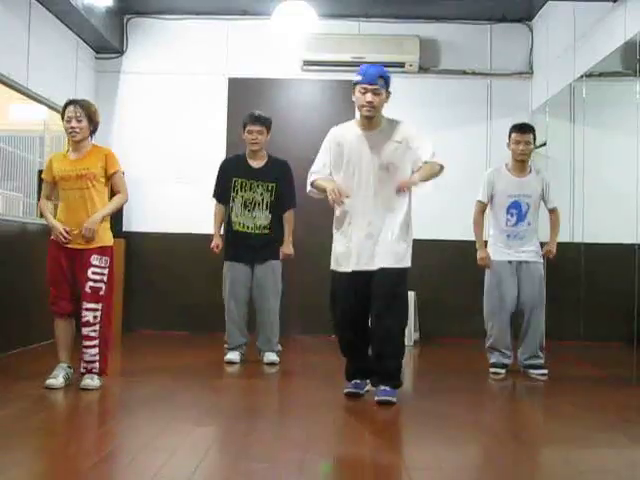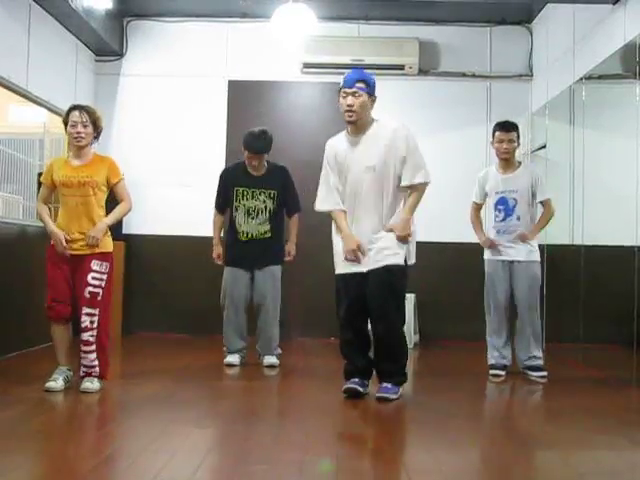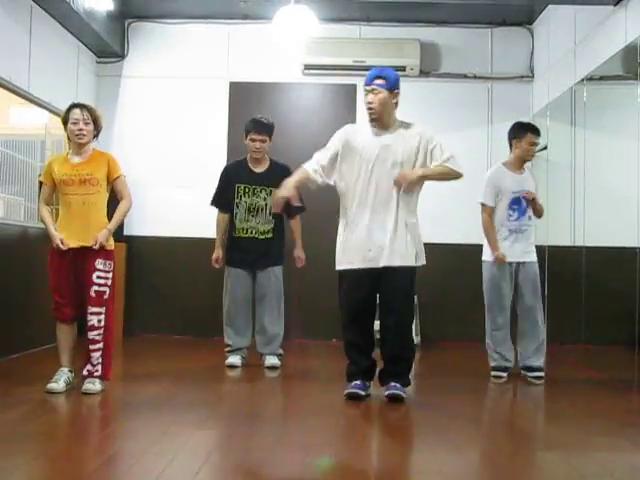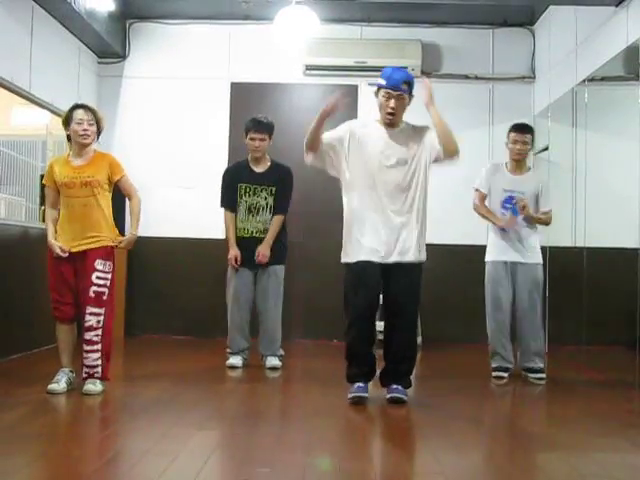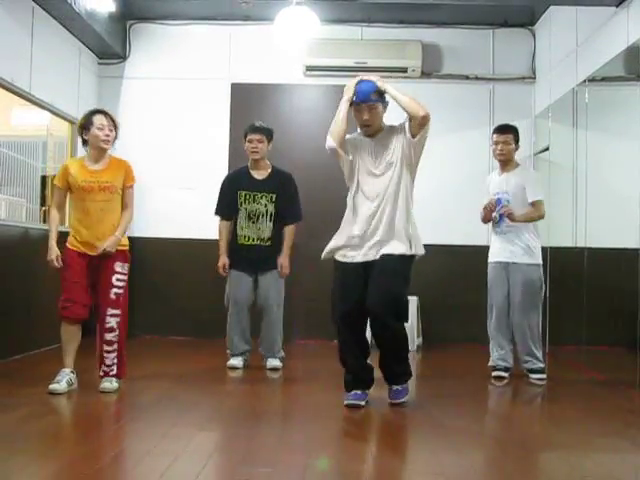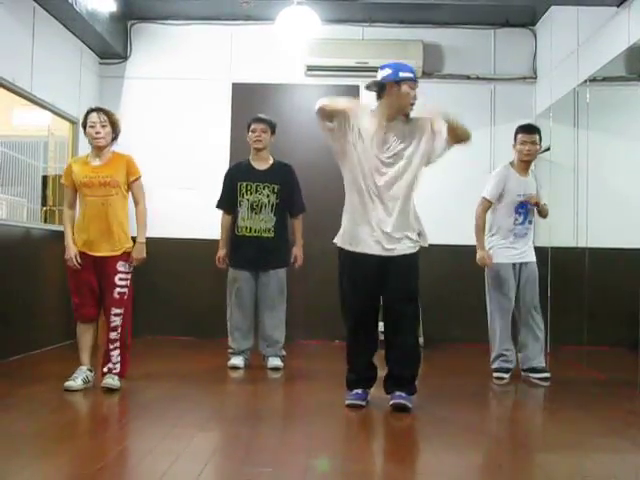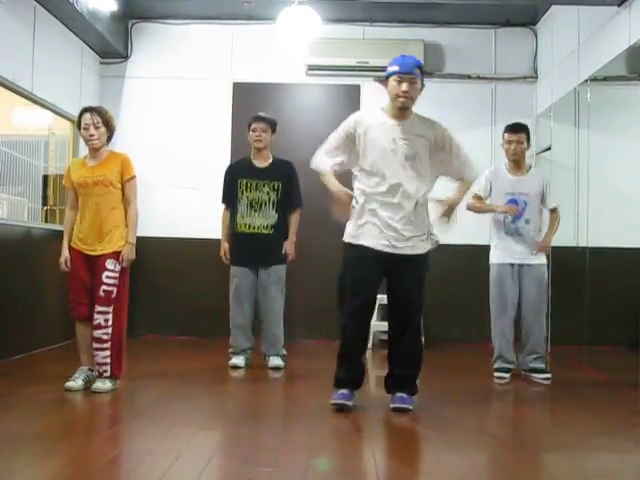
dt=0.4s
person 1, frame 1
left shoulder: (402, 132)
right shoulder: (338, 135)
left elbow: (435, 165)
right elbow: (314, 178)
left wrist: (415, 177)
right wrist: (327, 184)
left hip: (390, 244)
right hip: (349, 244)
left knee: (389, 313)
right knee: (348, 314)
left ankle: (387, 379)
right ankle: (358, 373)
person 1, frame 2
left shoulder: (395, 134)
right shoulder: (333, 146)
left elbow: (418, 180)
right elbow: (330, 199)
left wrist: (405, 218)
right wrist: (346, 236)
left hip: (388, 244)
right hip: (351, 249)
left knee: (386, 312)
right knee: (350, 315)
left ankle: (391, 377)
right ankle: (357, 374)
person 1, frame 3
left shoulder: (418, 137)
right shoulder: (348, 136)
left elbow: (454, 170)
right elbow: (315, 167)
left wrist: (420, 173)
right wrist: (289, 183)
left hip: (399, 245)
right hip: (354, 244)
left knee: (398, 315)
right knee: (355, 313)
left ankle: (396, 378)
right ankle: (359, 376)
person 1, frame 4
left shoulder: (422, 136)
right shoulder: (354, 131)
left elbow: (452, 152)
right elbow: (313, 149)
left wrist: (431, 105)
right wrist: (322, 117)
left hip: (407, 245)
right hip: (362, 244)
left knee: (403, 315)
right knee: (360, 312)
left ankle: (397, 379)
right ankle: (359, 378)
person 1, frame 5
left shoulder: (404, 139)
right shoulder: (352, 146)
left elbow: (422, 115)
right elbow: (333, 142)
left wrist: (386, 88)
right wrist: (345, 98)
left hip: (394, 245)
right hip: (352, 248)
left knee: (384, 312)
right knee: (347, 317)
left ankle: (397, 376)
right ankle: (357, 384)
person 1, frame 6
left shoulder: (420, 129)
right shoulder: (353, 123)
left elbow: (463, 137)
right elbow: (323, 108)
left wrist: (446, 120)
right wrist: (358, 107)
left hip: (402, 241)
right hip: (358, 240)
left knee: (403, 316)
right knee: (359, 316)
left ankle: (401, 386)
right ankle: (359, 383)
person 1, frame 7
left shoulder: (435, 132)
right shoulder: (360, 123)
left elbow: (465, 171)
right elbow: (323, 158)
left wrist: (455, 197)
right wrist: (334, 186)
left hip: (412, 240)
right hip: (365, 234)
left knee: (408, 316)
right knee: (355, 310)
left ankle: (402, 386)
right ankle: (346, 384)
person 2, frame 1
left shoulder: (105, 155)
right shoulder: (55, 161)
left elbow: (122, 194)
right elbow: (44, 199)
left wrist: (98, 216)
right wrist: (52, 222)
left hip: (96, 243)
right hip: (62, 242)
left knee: (92, 307)
right knee: (61, 304)
left ankle: (92, 369)
right ankle: (64, 366)
person 2, frame 2
left shoulder: (106, 164)
right shoulder: (55, 166)
left elbow: (126, 202)
right elbow: (41, 203)
left wrist: (103, 224)
right wrist: (52, 229)
left hip: (96, 248)
right hip: (62, 248)
left knee: (91, 311)
right knee: (58, 310)
left ankle: (92, 372)
right ankle: (63, 369)
person 2, frame 3
left shoulder: (106, 160)
right shoulder: (55, 164)
left elbow: (126, 199)
right elbow: (43, 204)
left wrist: (108, 230)
right wrist: (52, 231)
left hip: (97, 247)
right hip: (63, 247)
left knee: (97, 310)
right knee: (64, 310)
left ankle: (95, 372)
right ankle: (65, 370)
person 2, frame 4
left shoulder: (107, 162)
right shoulder: (56, 166)
left elbow: (133, 196)
right elbow: (51, 208)
left wrist: (133, 232)
right wrist: (50, 238)
left hip: (99, 246)
right hip: (64, 248)
left knee: (95, 311)
right knee: (63, 311)
left ankle: (95, 374)
right ankle: (66, 371)
person 2, frame 5
left shoulder: (123, 168)
right shoulder: (70, 168)
left elbow: (127, 208)
right elbow: (56, 208)
left wrist: (117, 237)
right wrist: (52, 243)
left hip: (113, 251)
right hip: (77, 249)
left knee: (111, 313)
right knee: (71, 310)
left ankle: (110, 373)
right ankle: (68, 372)
person 2, frame 6
left shoulder: (125, 163)
right shoulder: (74, 167)
left elbow: (140, 204)
right elbow: (69, 208)
left wrist: (141, 242)
right wrist: (69, 243)
left hip: (118, 249)
right hip: (84, 249)
left knee: (116, 311)
right knee: (85, 310)
left ankle: (114, 370)
right ankle: (85, 369)
person 2, frame 7
left shoulder: (121, 161)
right shoulder: (74, 168)
left elbow: (131, 205)
right elbow: (71, 209)
left wrist: (131, 243)
right wrist: (65, 246)
left hip: (112, 247)
right hip: (80, 248)
left knee: (105, 310)
right knee: (81, 310)
left ankle: (108, 373)
right ankle: (86, 368)
person 3, frame 1
left shoulder: (541, 179)
right shoulder: (494, 176)
left elbow: (553, 212)
right elbow: (479, 212)
left wrist: (553, 241)
right wrist: (481, 248)
left hip: (531, 255)
right hip: (499, 255)
left knee: (535, 308)
right knee: (499, 309)
left ankle: (531, 358)
right ankle: (499, 357)
person 3, frame 2
left shoulder: (531, 173)
right shoulder: (485, 177)
left elbow: (548, 208)
right elbow: (475, 211)
left wrist: (533, 232)
right wrist: (481, 236)
left hip: (525, 253)
right hip: (496, 254)
left knee: (528, 308)
right knee: (496, 309)
left ankle: (531, 360)
right ankle: (498, 359)
person 3, frame 3
left shoulder: (530, 176)
right shoulder: (495, 175)
left elbow: (539, 214)
right elbow: (486, 215)
left wrist: (534, 201)
right wrist: (495, 250)
left hip: (527, 256)
right hip: (498, 257)
left knee: (532, 310)
right knee: (497, 311)
left ankle: (531, 362)
right ankle: (500, 361)
person 3, frame 4
left shoulder: (537, 180)
right shoulder: (493, 170)
left elbow: (547, 218)
right elbow: (477, 203)
left wrist: (530, 214)
right wrist: (497, 220)
left hip: (529, 257)
right hip: (498, 255)
left knee: (529, 310)
right knee: (498, 309)
left ankle: (532, 362)
right ankle: (501, 362)
person 3, frame 5
left shoulder: (526, 175)
right shoulder: (492, 178)
left elbow: (540, 211)
left wrist: (517, 217)
right wrist: (486, 212)
left hip: (525, 255)
right hip: (497, 256)
left knee: (525, 311)
right knee: (497, 311)
left ankle: (533, 363)
right ankle: (501, 361)
person 3, frame 6
left shoulder: (533, 179)
right shoulder: (502, 174)
left elbow: (545, 214)
right elbow: (481, 209)
left wrist: (538, 203)
right wrist: (481, 248)
left hip: (526, 256)
right hip: (500, 256)
left knee: (530, 310)
right knee: (501, 310)
left ankle: (533, 363)
right ankle: (502, 363)
person 3, frame 7
left shoulder: (539, 177)
right shoulder: (494, 174)
left elbow: (554, 212)
right elbow: (472, 203)
left wrist: (549, 236)
right wrist: (497, 207)
left hip: (534, 257)
right hip: (503, 256)
left knee: (534, 311)
right knee: (502, 310)
left ankle: (534, 362)
right ankle: (504, 362)
person 4, frame 1
left shoulder: (281, 168)
right shoulder: (229, 165)
left elbow: (288, 209)
right elbow: (221, 203)
left wrist: (288, 242)
right wrist: (217, 234)
left hip: (269, 248)
right hip: (236, 247)
left knee: (268, 300)
right knee: (235, 299)
left ankle: (269, 348)
right ankle: (235, 346)
person 4, frame 2
left shoulder: (280, 174)
right shoulder: (230, 174)
left elbow: (293, 212)
right elbow: (220, 211)
left wrist: (291, 242)
right wrist: (217, 243)
left hip: (270, 253)
right hip: (236, 252)
left knee: (269, 303)
right knee: (233, 302)
left ankle: (269, 350)
right ankle: (235, 349)
person 4, frame 3
left shoulder: (282, 173)
right shoulder: (231, 171)
left elbow: (293, 213)
right elbow: (223, 212)
left wrist: (298, 246)
right wrist: (219, 246)
left hip: (271, 252)
right hip: (238, 251)
left knee: (271, 303)
right knee: (236, 302)
left ankle: (271, 351)
right ankle: (236, 349)
person 4, frame 4
left shoulder: (283, 173)
right shoulder: (233, 172)
left elbow: (280, 214)
right elbow: (229, 212)
left wrist: (266, 245)
right wrist: (232, 246)
left hip: (272, 252)
right hip: (241, 250)
left knee: (271, 304)
right knee: (238, 302)
left ankle: (271, 352)
right ankle: (237, 351)
person 4, frame 5
left shoulder: (284, 180)
right shoulder: (233, 179)
left elbow: (291, 222)
right elbow: (225, 220)
left wrist: (285, 255)
right wrist: (223, 253)
left hip: (271, 258)
right hip: (240, 257)
left knee: (273, 307)
right knee: (237, 305)
left ankle: (272, 353)
right ankle: (238, 352)
person 4, frame 6
left shoulder: (285, 172)
right shoulder: (235, 172)
left elbow: (296, 213)
right elbow: (227, 213)
left wrist: (298, 245)
right wrist: (222, 246)
left hip: (274, 252)
right hip: (241, 251)
left knee: (273, 304)
right knee: (240, 303)
left ankle: (273, 352)
right ankle: (239, 351)
person 4, frame 7
left shoulder: (285, 169)
right shoulder: (235, 169)
left elbow: (294, 208)
right elbow: (228, 207)
left wrist: (291, 239)
right wrist: (224, 240)
left hip: (273, 250)
right hip: (241, 249)
left knee: (272, 302)
right knee: (240, 301)
left ankle: (274, 352)
right ankle: (240, 350)
